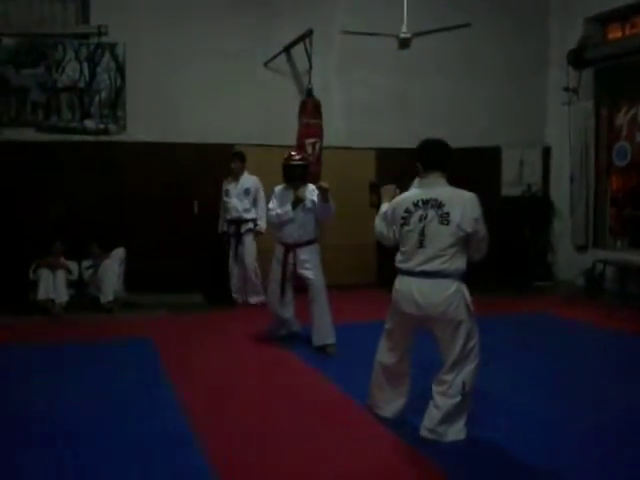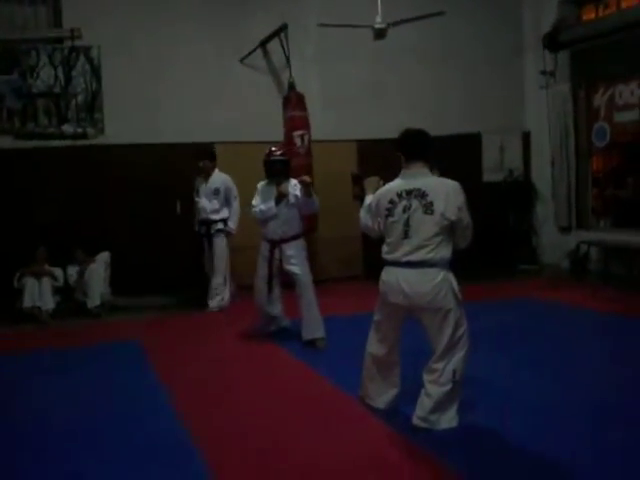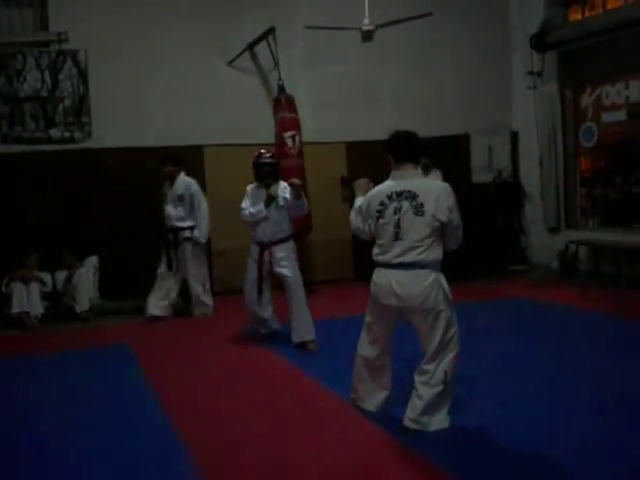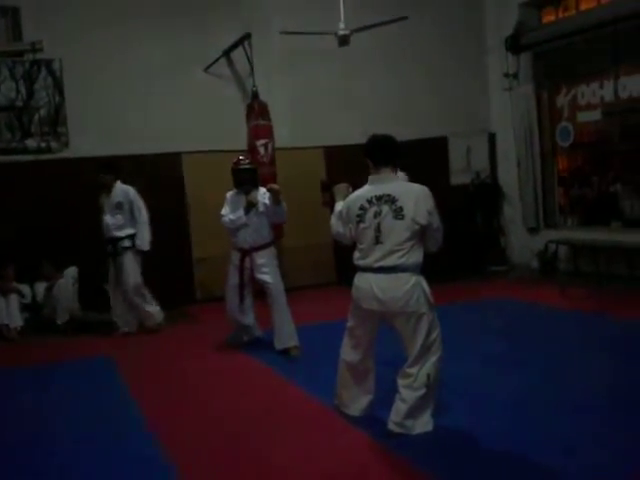
dt=0.5s
person 1, frame 1
left shoulder: (402, 202)
right shoulder: (467, 201)
left elbow: (384, 236)
right elbow: (479, 250)
left wrist: (386, 203)
left hip: (407, 288)
right hip: (446, 291)
left knee: (393, 350)
right knee: (460, 359)
left ankle: (383, 404)
right ankle: (440, 425)
person 1, frame 2
left shoulder: (385, 193)
right shoulder: (450, 189)
left elbow: (369, 228)
right elbow: (463, 238)
left wrist: (369, 195)
left hip: (394, 278)
right hip: (433, 280)
left knee: (382, 341)
right knee: (450, 347)
left ankle: (375, 395)
right ankle: (433, 413)
person 1, frame 3
left shoulder: (375, 195)
right shoulder: (440, 190)
left elbow: (360, 229)
right elbow: (454, 239)
left wrist: (359, 197)
left hip: (385, 280)
right hip: (424, 282)
left knee: (373, 342)
right knee: (441, 348)
left ankle: (366, 397)
right ankle: (423, 415)
person 1, frame 4
left shoulder: (354, 200)
right shoulder: (419, 194)
left elbow: (341, 234)
right elbow: (434, 241)
left wrist: (339, 203)
left hip: (366, 284)
right hip: (405, 285)
left knee: (356, 347)
right knee: (424, 351)
left ankle: (350, 402)
right ankle: (408, 418)
person 2, frame 1
left shoulder: (313, 191)
right shoulder: (279, 192)
left elbow: (326, 215)
right elbow: (272, 217)
left wrist: (325, 197)
right wrist: (292, 205)
left hip: (307, 249)
right hip: (284, 250)
left knee: (317, 289)
right knee: (277, 291)
left ankle: (324, 338)
right ankle: (286, 326)
person 2, frame 2
left shoulder: (295, 186)
right shoulder: (262, 188)
left elbow: (310, 209)
right elbow: (256, 213)
left wrist: (308, 192)
right wrist: (276, 201)
left hip: (293, 245)
right hip: (269, 246)
left knee: (304, 284)
right knee: (263, 287)
left ankle: (313, 333)
right ankle: (275, 322)
person 2, frame 3
left shoulder: (285, 188)
right shoulder: (251, 190)
left elbow: (300, 211)
right elbow: (246, 215)
left wrist: (298, 194)
right wrist: (265, 203)
left hip: (283, 247)
right hip: (259, 249)
left knee: (295, 286)
right knee: (253, 290)
left ankle: (304, 335)
right ankle: (266, 325)
person 2, frame 4
left shoulder: (264, 194)
right shoulder: (231, 197)
left elbow: (279, 217)
right elbow: (226, 222)
left wrist: (277, 200)
right wrist: (245, 209)
left hip: (263, 253)
right hip: (240, 255)
left knee: (276, 293)
right knee: (235, 297)
left ankle: (287, 341)
right ankle: (248, 332)
person 3, frame 1
left shoulder: (253, 181)
right shoulder: (226, 183)
left elbow: (261, 204)
right elbow: (223, 207)
left wrist: (260, 225)
right wrist: (221, 227)
left hip: (247, 226)
right hip: (231, 227)
left knee: (249, 263)
right knee: (234, 264)
left ankle: (255, 296)
right ankle: (239, 296)
person 3, frame 2
left shoulder: (224, 180)
right shoulder: (199, 181)
left elbow: (234, 203)
left wrist: (231, 226)
right wrist: (197, 226)
left hip: (219, 227)
right hip: (205, 228)
left knee: (219, 265)
right knee: (210, 266)
left ankle: (217, 301)
right ankle: (224, 294)
person 3, frame 3
left shoulder: (189, 184)
right shoulder: (168, 186)
left elbow: (202, 209)
left wrist: (200, 235)
right wrist: (168, 232)
left hip: (188, 235)
right hip: (172, 236)
left knee: (196, 273)
right knee: (166, 273)
left ankle: (203, 308)
right ankle: (157, 309)
person 3, frame 4
left shoulder: (127, 192)
right shoulder: (104, 197)
left elbow: (142, 217)
right elbow: (106, 222)
left wrist: (142, 243)
right wrist: (107, 244)
left hip: (128, 244)
right hip: (114, 246)
left knee: (132, 284)
right knee: (115, 287)
left ankle: (154, 317)
right ankle: (127, 325)
